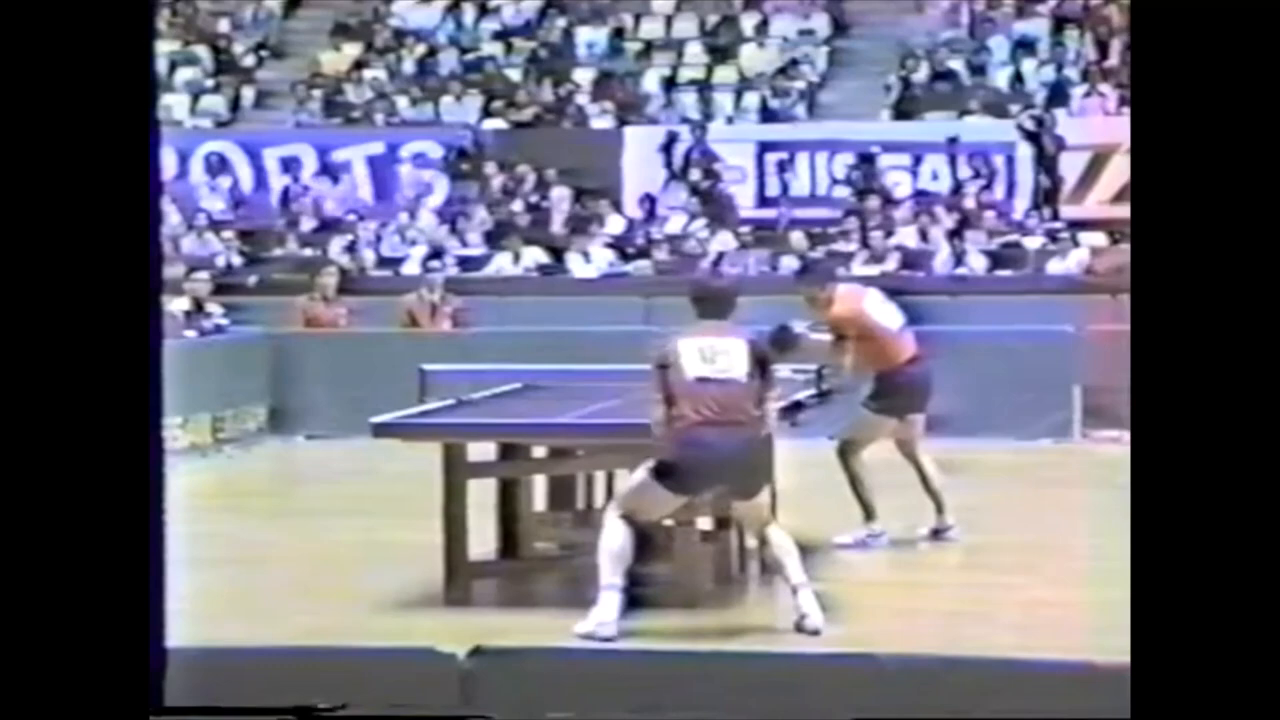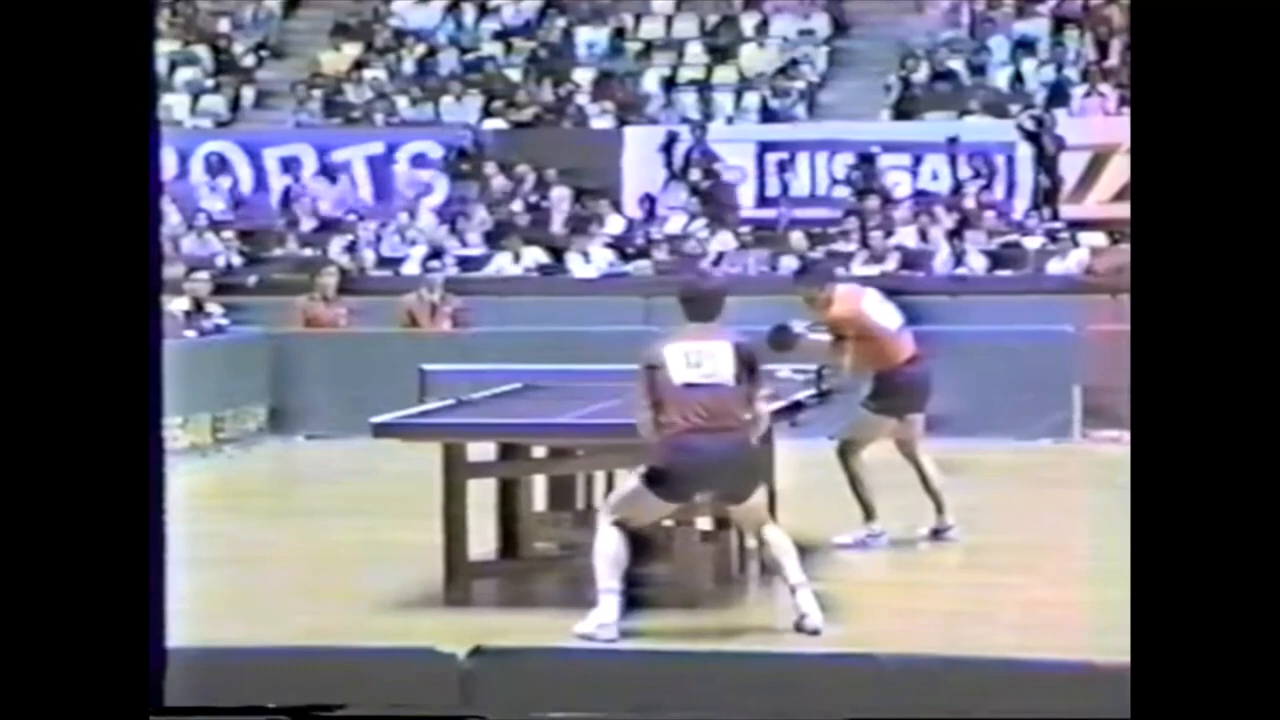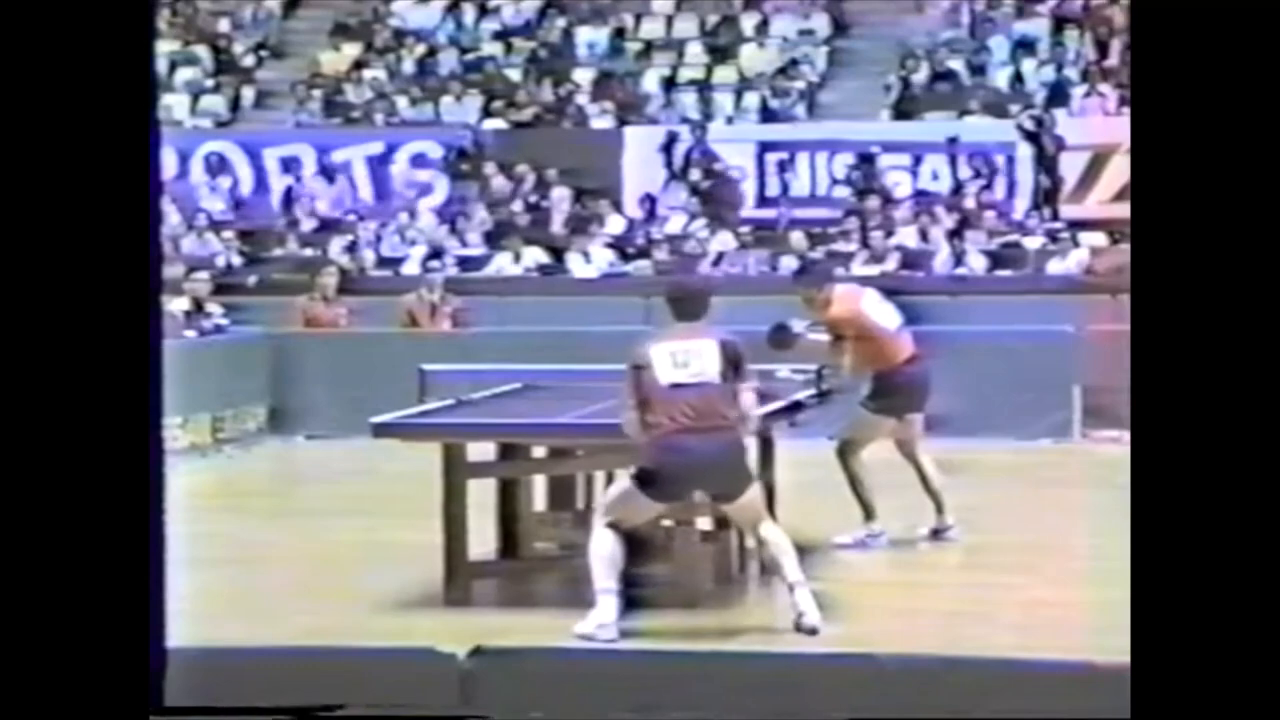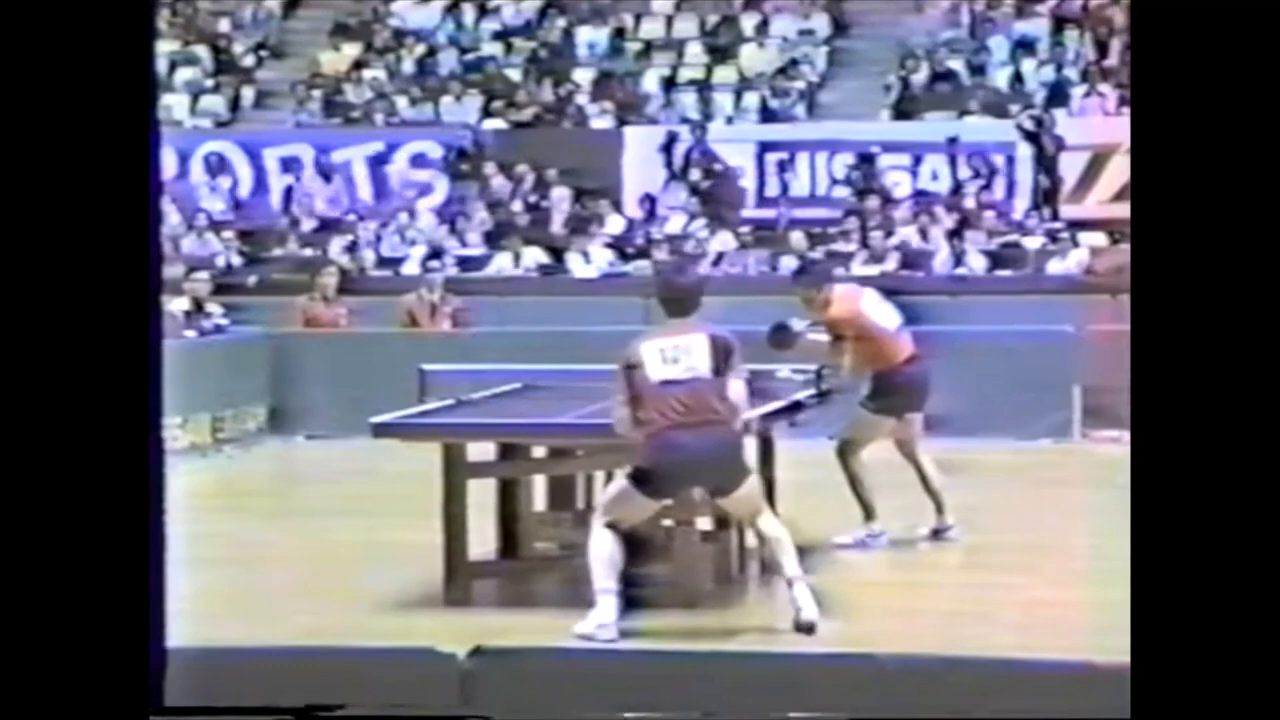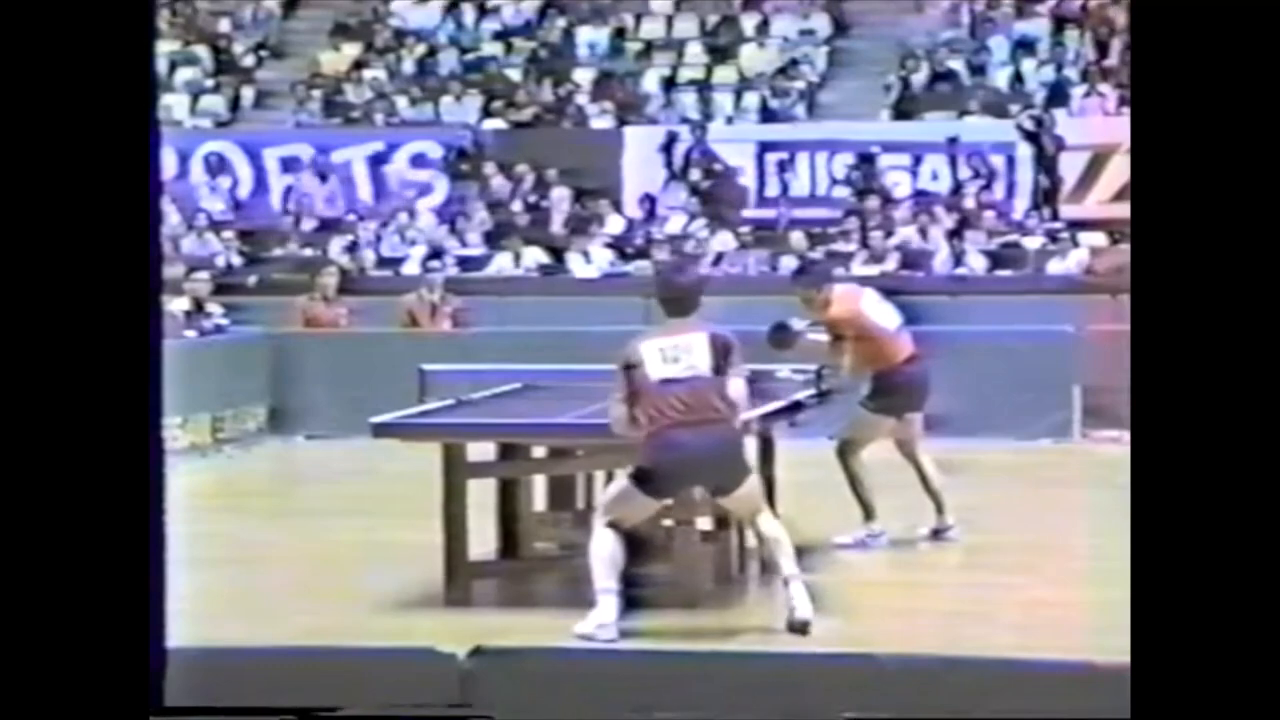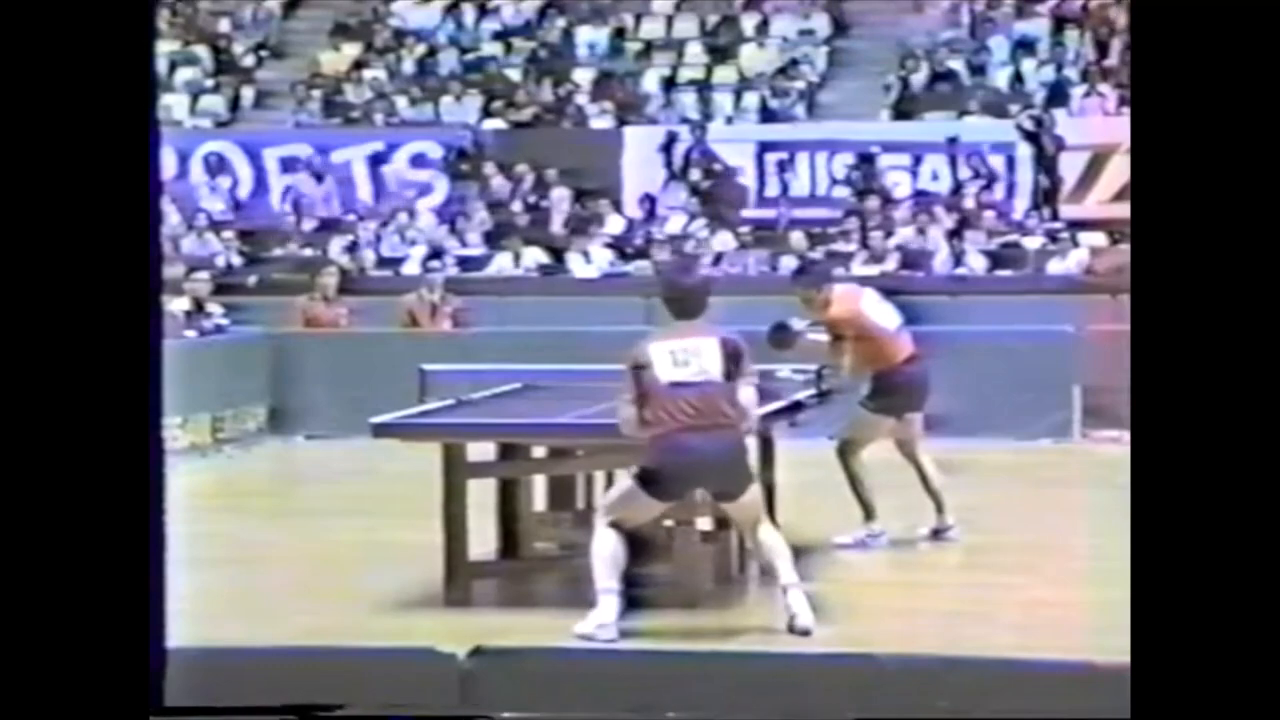
dt=0.1s
person 1, frame 1
left shoulder: (673, 347)
right shoulder: (751, 345)
left elbow: (660, 419)
right elbow: (767, 418)
left hip: (690, 450)
right hip: (745, 450)
left knee: (618, 514)
right knee: (765, 524)
left ankle: (606, 612)
right ankle: (806, 605)
person 1, frame 2
left shoulder: (659, 352)
right shoulder: (739, 346)
left elbow: (647, 426)
right elbow: (761, 417)
left hip: (680, 456)
right hip: (736, 453)
left knee: (611, 519)
right knee: (763, 524)
left ankle: (606, 614)
right ankle: (805, 604)
person 1, frame 3
left shoulder: (647, 351)
right shoulder: (727, 345)
left elbow: (632, 425)
right elbow: (749, 411)
left hip: (670, 457)
right hip: (725, 453)
left knee: (605, 521)
right knee: (761, 522)
left ankle: (605, 614)
right ankle: (804, 604)
person 1, frame 4
left shoulder: (638, 349)
right shoulder: (719, 340)
left elbow: (623, 423)
right elbow: (738, 401)
left hip: (665, 454)
right hip: (720, 448)
left knee: (605, 521)
right knee: (760, 515)
left ankle: (605, 614)
right ankle: (801, 598)
person 1, frame 5
left shoulder: (637, 348)
right shoulder: (719, 338)
left elbow: (619, 422)
right elbow: (738, 399)
left hip: (666, 454)
right hip: (722, 447)
left knee: (606, 521)
right knee: (760, 513)
left ankle: (605, 614)
right ankle: (797, 597)
person 1, frame 6
left shoulder: (645, 350)
right shoulder: (729, 343)
left elbow: (628, 423)
right elbow: (748, 407)
left hip: (672, 456)
right hip: (727, 452)
left knee: (608, 521)
right knee: (757, 523)
left ankle: (606, 613)
right ankle: (797, 605)
person 2, frame 1
left shoulder: (842, 312)
right shoulder: (859, 291)
left elbow: (846, 364)
left hip: (897, 381)
right hip: (917, 372)
left knee: (848, 450)
right knee: (912, 450)
left ankle: (873, 528)
right ankle: (943, 522)
person 2, frame 2
left shoulder: (840, 313)
right shoulder: (856, 292)
left elbow: (845, 364)
left hip: (896, 382)
right hip: (917, 373)
left knee: (848, 449)
right knee: (911, 449)
left ankle: (874, 529)
right ankle: (944, 522)
person 2, frame 3
left shoulder: (839, 313)
right shoulder: (856, 291)
left elbow: (845, 365)
left hip: (895, 382)
right hip: (915, 372)
left knee: (847, 450)
right knee: (912, 449)
left ankle: (873, 529)
right ankle: (944, 522)
person 2, frame 4
left shoulder: (838, 313)
right shoulder: (856, 291)
left elbow: (844, 365)
left hip: (894, 381)
right hip: (914, 372)
left knee: (847, 450)
right knee: (912, 450)
left ankle: (873, 529)
right ankle: (944, 522)
person 2, frame 5
left shoulder: (837, 314)
right shoulder: (855, 291)
left elbow: (843, 366)
left hip: (894, 381)
right hip: (914, 372)
left knee: (847, 450)
right knee: (912, 450)
left ankle: (873, 529)
right ankle: (944, 521)
person 2, frame 6
left shoulder: (837, 314)
right shoulder: (855, 291)
left elbow: (843, 366)
left hip: (894, 381)
right hip: (914, 372)
left knee: (847, 450)
right knee: (912, 450)
left ankle: (873, 529)
right ankle: (944, 521)
